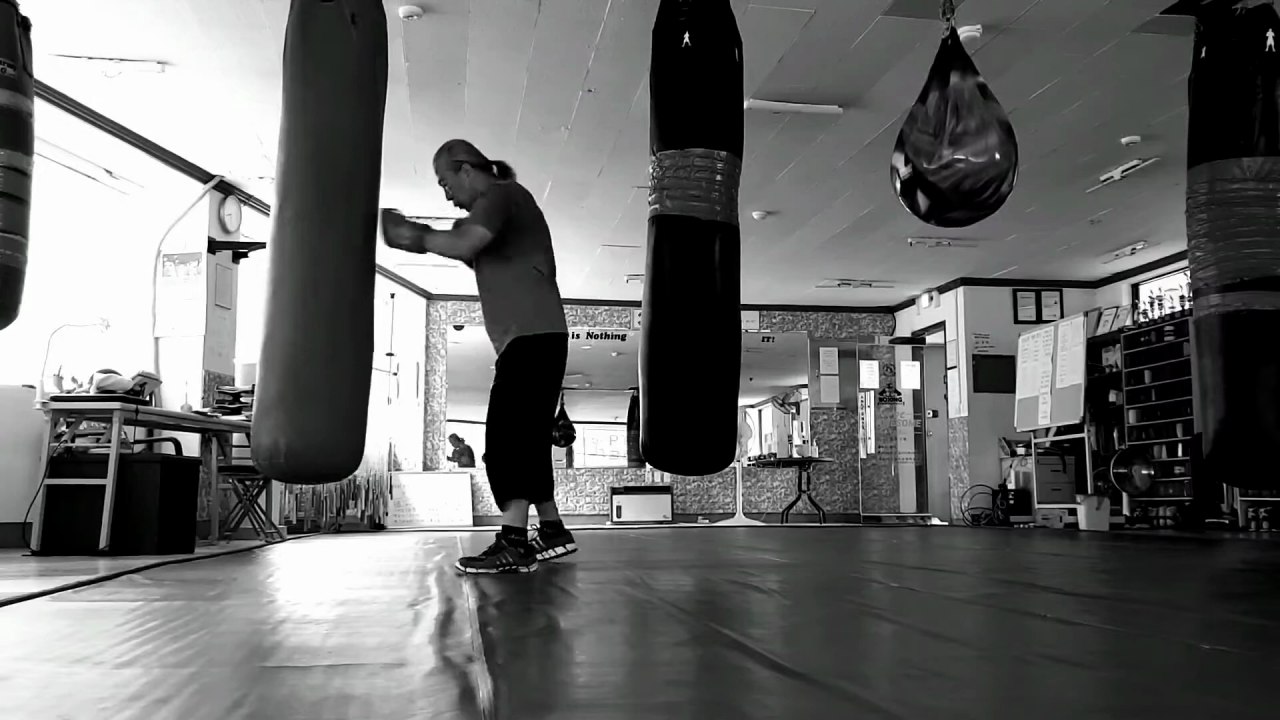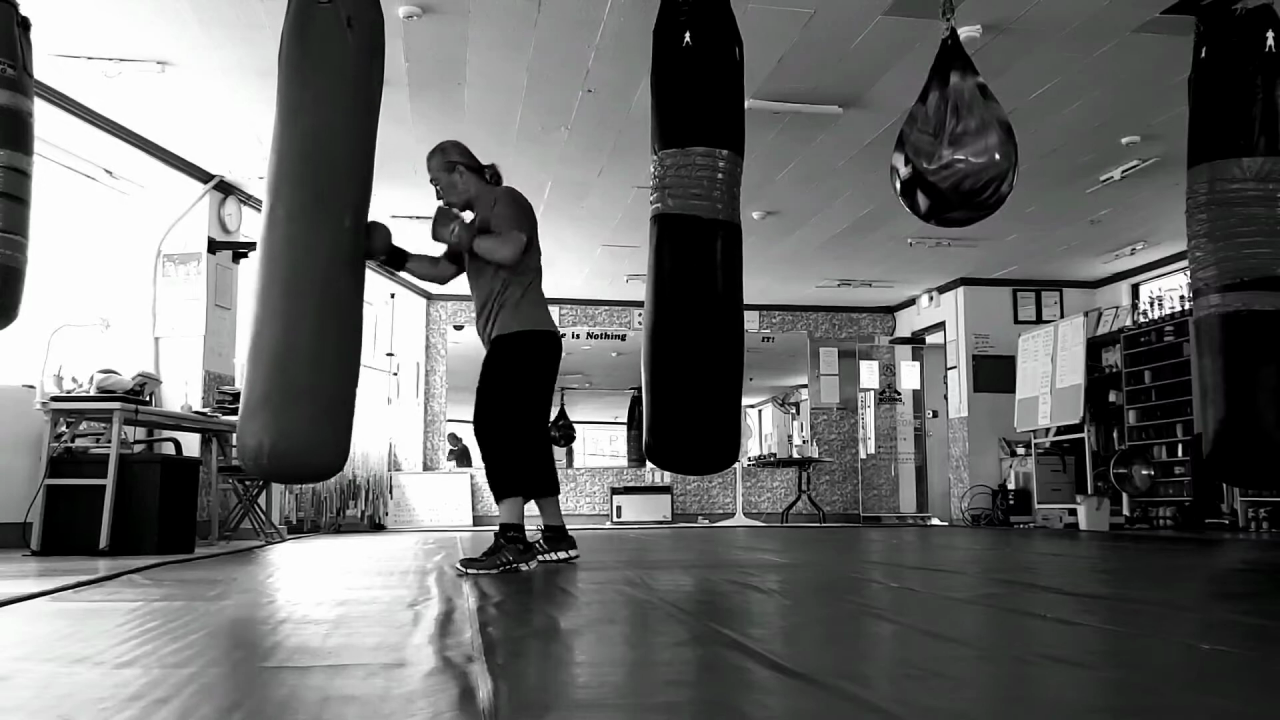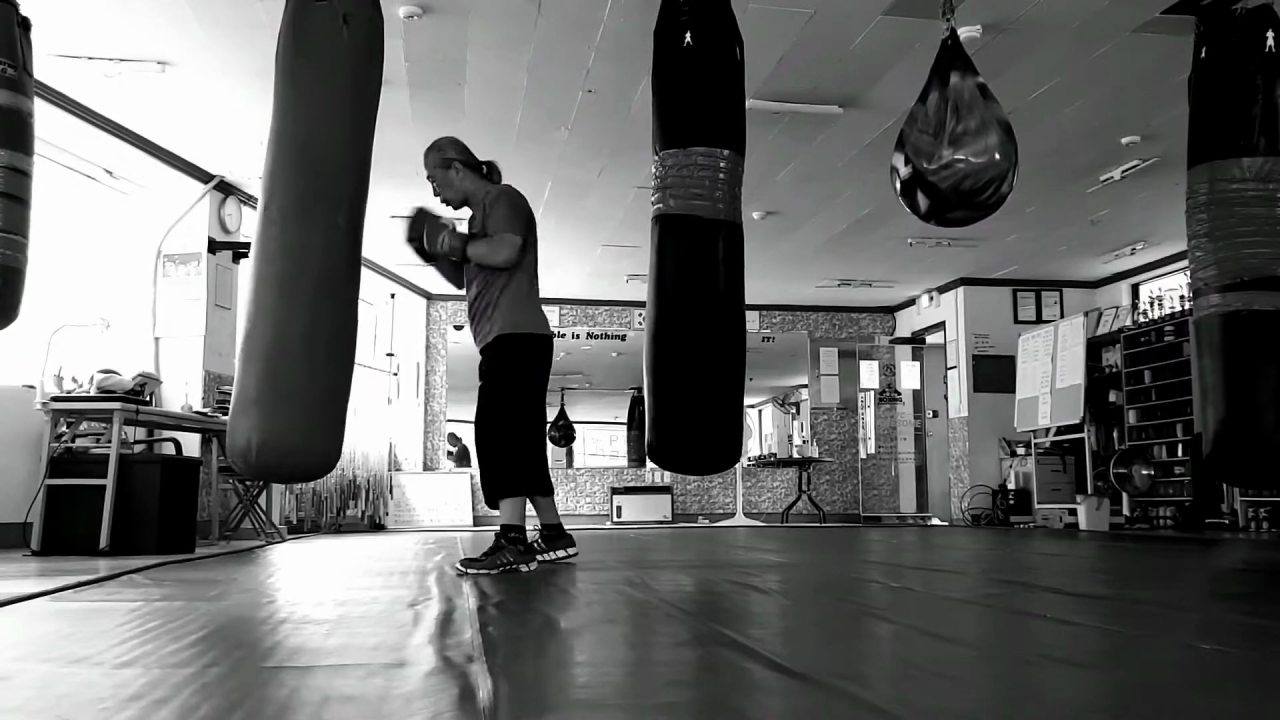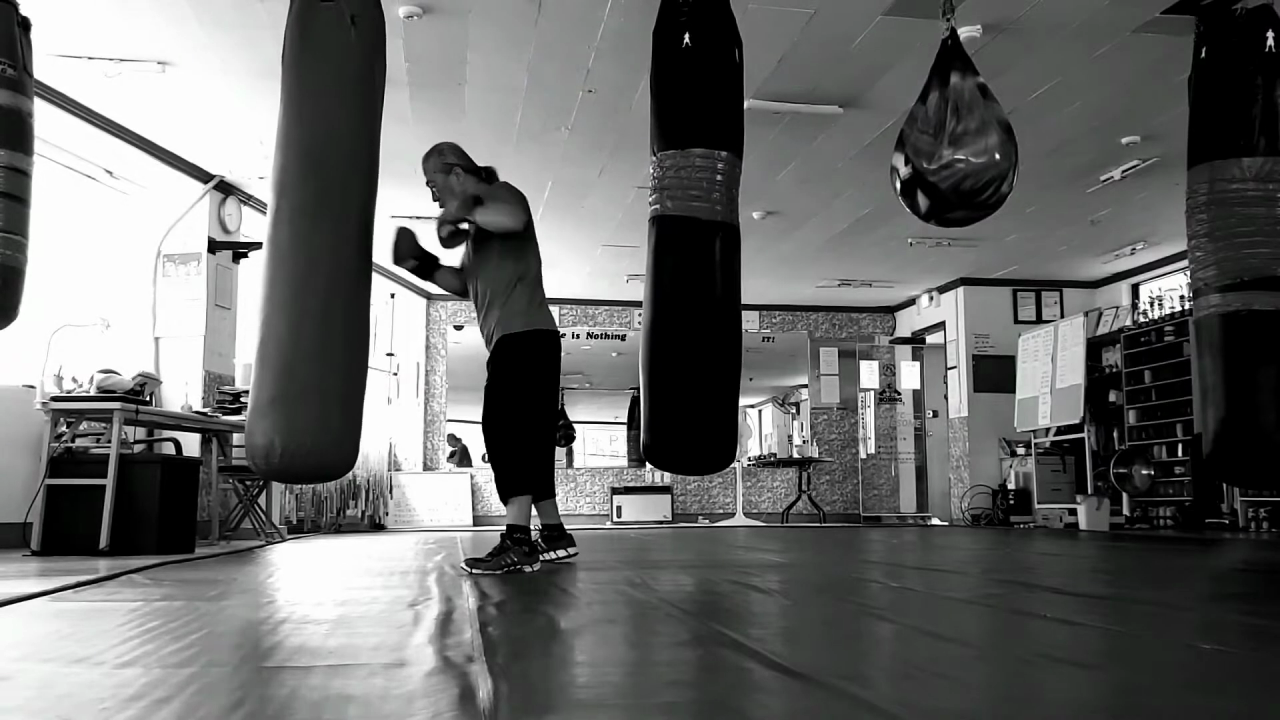
dt=0.7s
person 1, frame 1
left shoulder: (504, 194)
right shoulder: (496, 205)
left elbow: (468, 244)
right elbow: (493, 268)
left wrist: (413, 235)
left hip: (532, 339)
right hip: (525, 340)
left knee: (508, 438)
right knee: (522, 440)
left ankle: (514, 541)
right ankle: (551, 532)
person 1, frame 2
left shoulder: (504, 200)
right shoulder: (478, 224)
left elbow: (509, 251)
right elbow: (441, 272)
left wrist: (464, 238)
right wrist: (394, 257)
left hip: (523, 337)
right hip: (512, 341)
left knee: (497, 429)
right knee: (526, 438)
left ankle: (511, 540)
right ankle: (556, 535)
person 1, frame 3
left shoulder: (504, 199)
right shoulder: (482, 220)
left elbow: (505, 254)
right elbow: (462, 278)
left wrist: (455, 242)
right wrist: (434, 250)
left hip: (516, 338)
right hip: (508, 342)
left knee: (500, 434)
right knee: (519, 437)
left ankle: (512, 541)
right ankle: (553, 535)
person 1, frame 4
left shoulder: (501, 196)
right shoulder: (479, 221)
left elbow: (516, 220)
right elbow: (461, 286)
left wrist: (466, 215)
right wrist: (419, 262)
left hip: (523, 335)
right hip: (513, 340)
left knee: (509, 432)
right knee: (528, 435)
left ankle: (517, 540)
right ankle: (553, 533)
